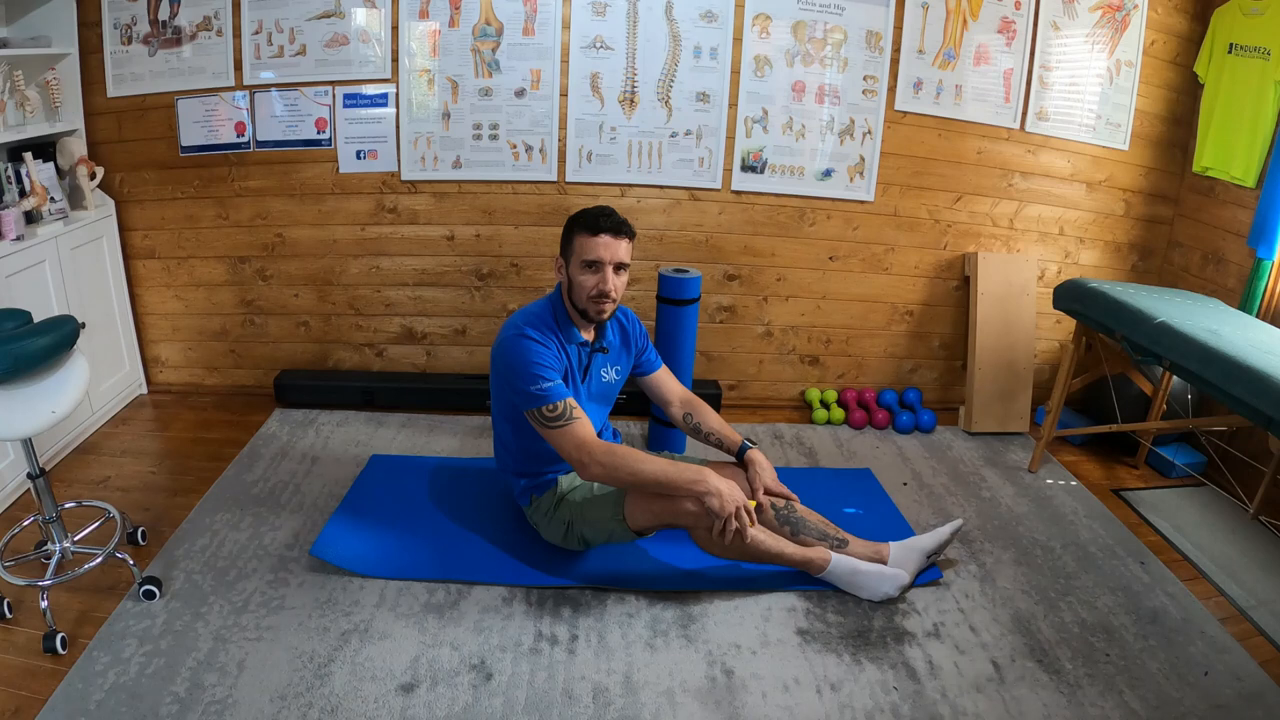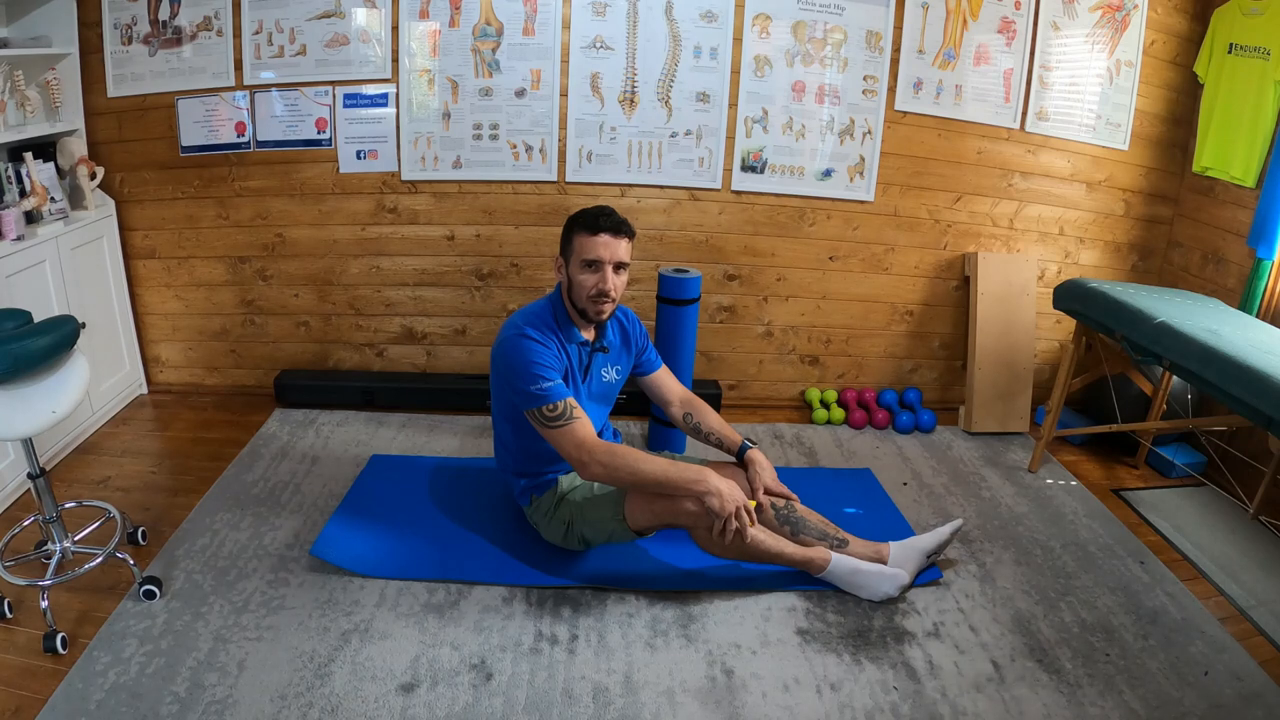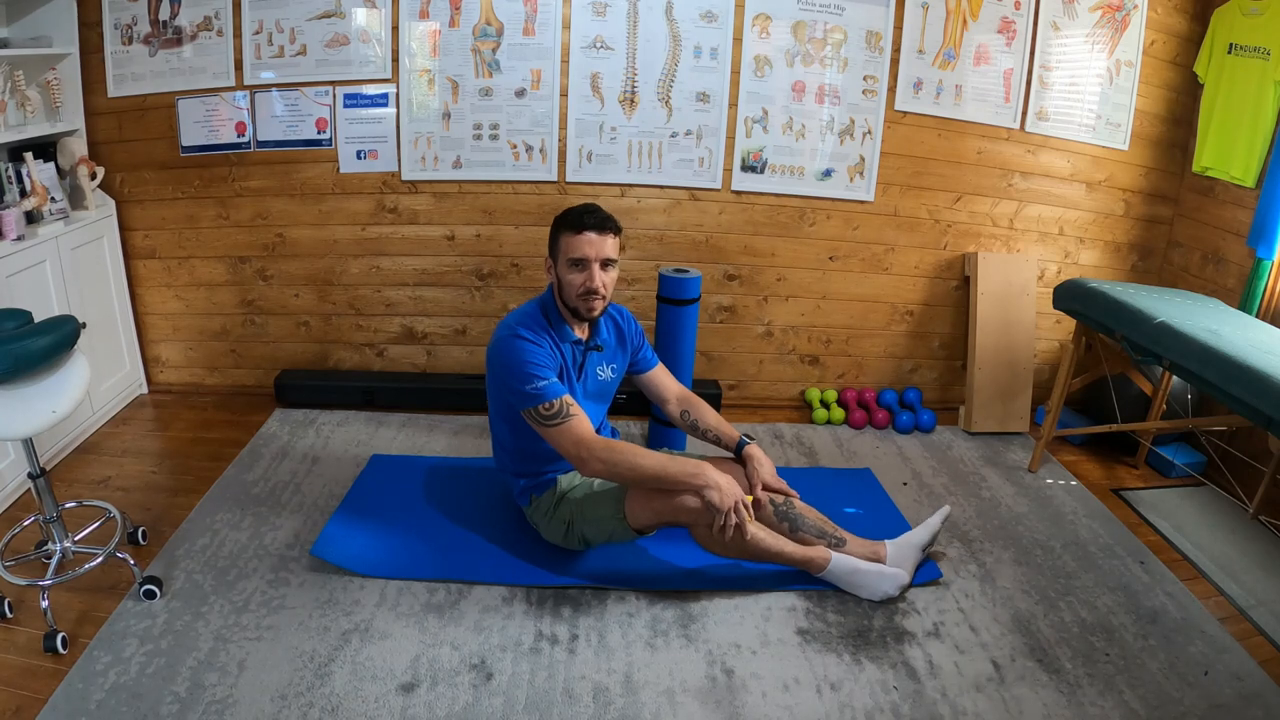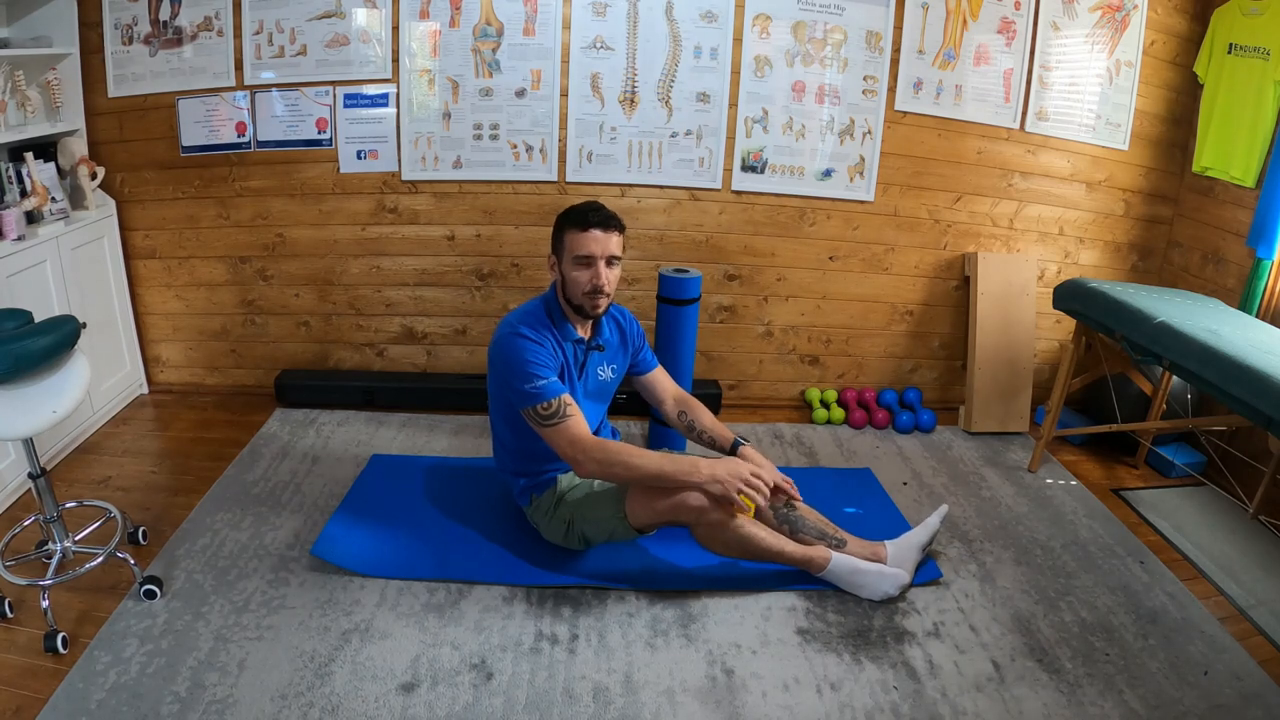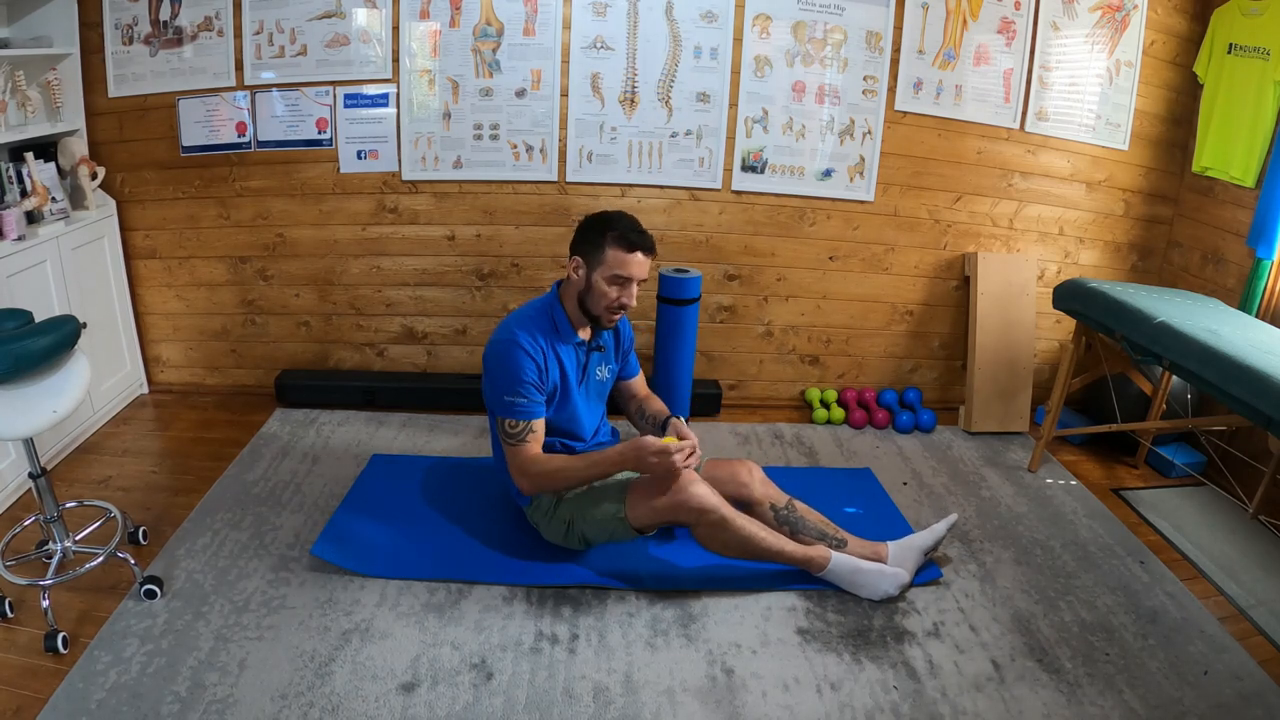
dt=0.7s
person 1, frame 1
left shoulder: (623, 324)
right shoulder: (528, 342)
left elbow: (678, 401)
right elbow: (588, 458)
left wrist: (747, 451)
right wrist: (704, 480)
left hip: (605, 463)
right hip: (555, 492)
left knee: (743, 484)
right knee: (697, 501)
left ankle: (881, 554)
right ankle: (824, 564)
person 1, frame 2
left shoulder: (624, 324)
right shoulder: (528, 342)
left elbow: (679, 401)
right elbow: (589, 457)
left wrist: (747, 452)
right wrist: (704, 480)
left hip: (607, 463)
right hip: (556, 491)
left knee: (742, 486)
right knee: (696, 502)
left ankle: (881, 554)
right ankle: (824, 563)
person 1, frame 3
left shoulder: (619, 323)
right shoulder: (522, 342)
left elbow: (676, 398)
right elbow: (588, 454)
left wrist: (745, 446)
right wrist: (702, 474)
left hip: (604, 462)
right hip: (554, 491)
left knee: (743, 480)
right knee: (693, 498)
left ankle: (878, 553)
right ankle: (823, 562)
person 1, frame 4
left shoulder: (619, 323)
right shoulder: (523, 341)
left elbow: (673, 400)
right elbow: (585, 455)
left wrist: (743, 451)
right wrist: (707, 469)
left hip: (605, 463)
right hip: (555, 491)
left knee: (743, 482)
right knee: (689, 493)
left ankle: (875, 554)
right ankle: (821, 562)
person 1, frame 5
left shoulder: (612, 324)
right shoulder: (520, 345)
left elbow: (637, 397)
right elbow: (528, 473)
left wrist: (670, 426)
right wrist: (628, 457)
left hip: (606, 462)
right hip: (556, 497)
left knee: (745, 477)
right knee: (685, 491)
left ankle: (878, 554)
right ankle: (824, 563)
